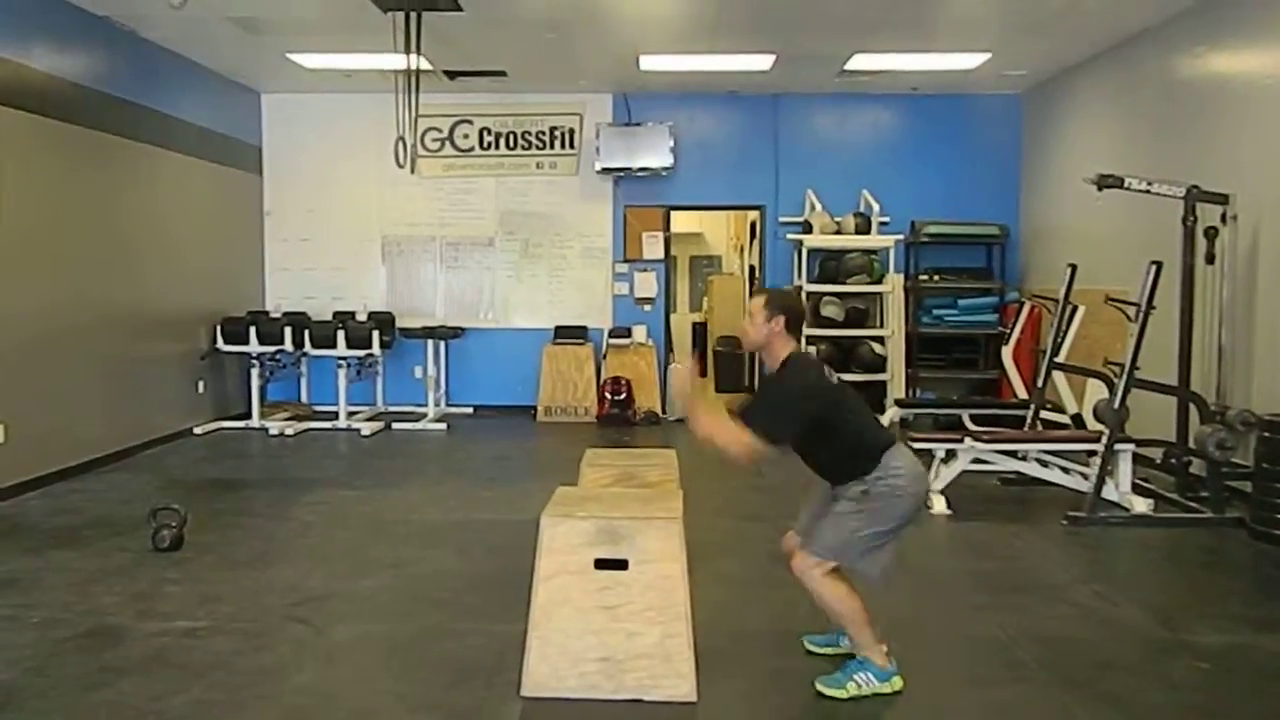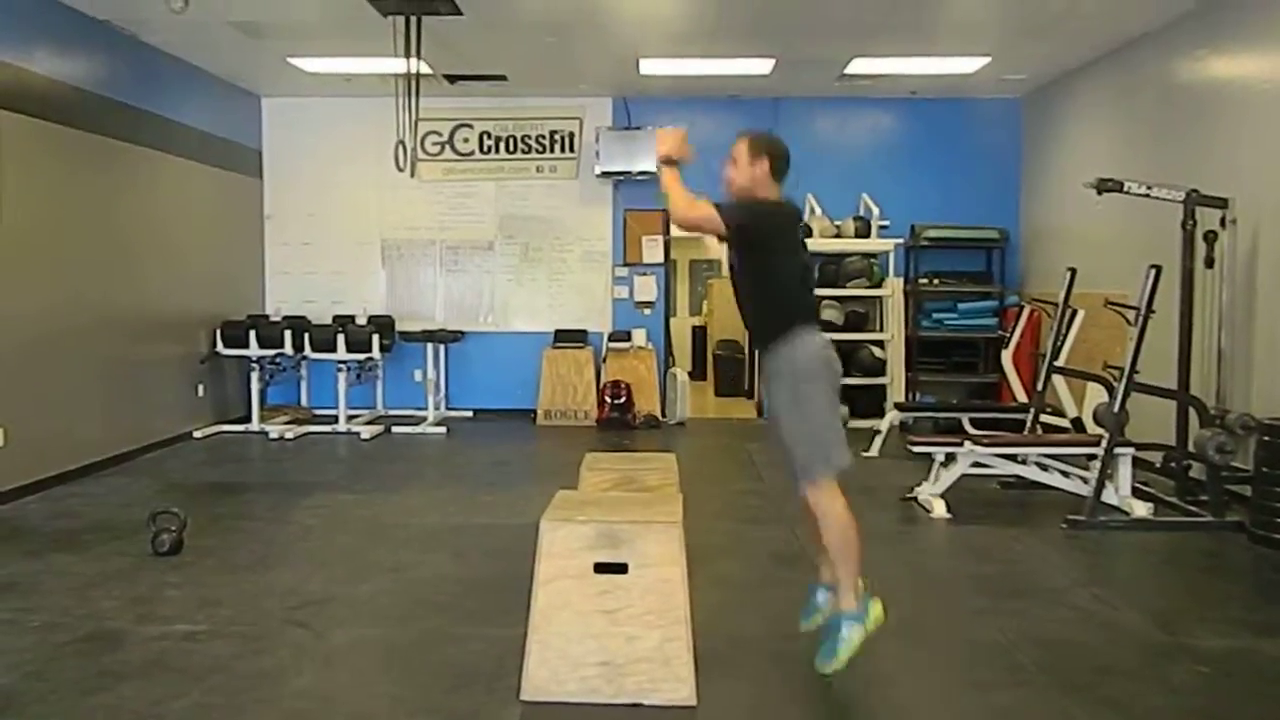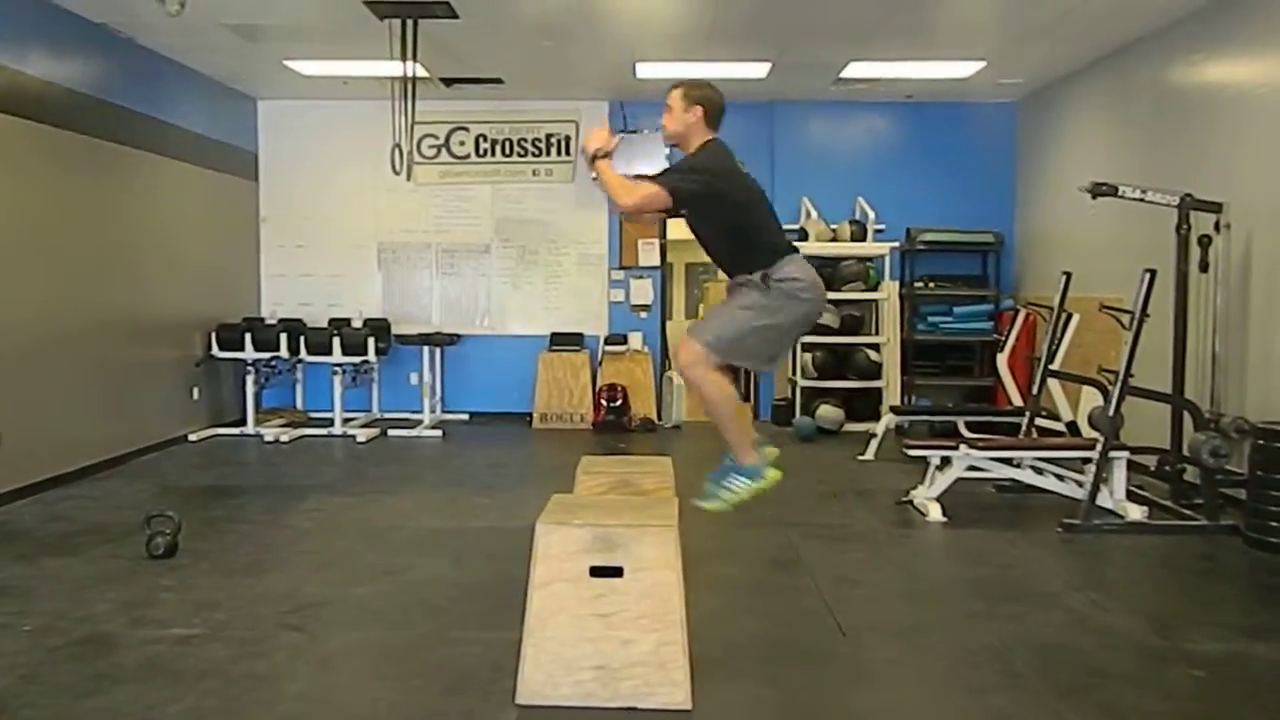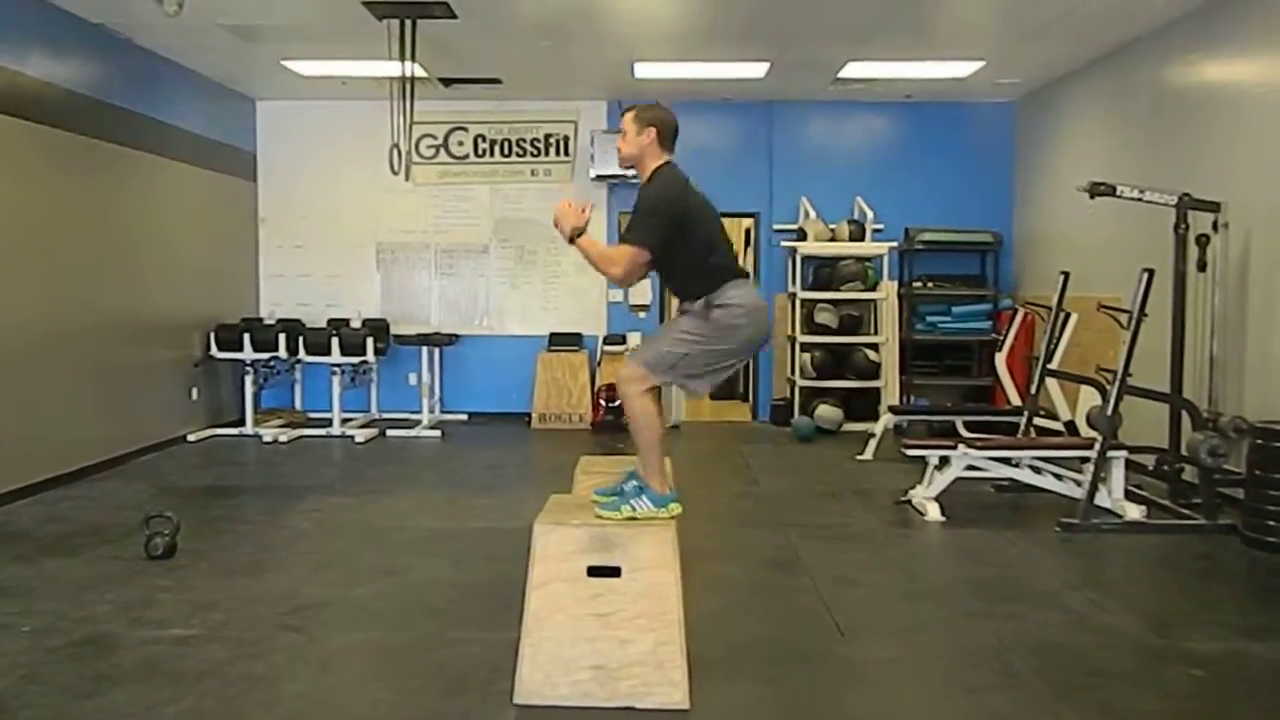
dt=0.2s
person 1, frame 1
left shoulder: (792, 385)
right shoulder: (789, 376)
left elbow: (742, 446)
right elbow: (748, 428)
left wrist: (690, 399)
right wrist: (700, 409)
left hip: (891, 481)
right hip: (870, 474)
left knee: (809, 564)
right knee: (797, 545)
left ankle: (877, 665)
right ankle: (855, 635)
person 1, frame 2
left shoulder: (768, 218)
right shoulder: (763, 219)
left elbow: (687, 215)
right elbow: (700, 215)
left wrist: (668, 163)
right wrist: (675, 161)
left hip: (797, 359)
right hip: (787, 358)
left knee: (818, 486)
right knee: (811, 483)
left ankle: (852, 606)
right ankle: (834, 587)
person 1, frame 3
left shoulder: (704, 168)
right shoulder: (708, 163)
left elbow: (631, 202)
right elbow: (648, 200)
left wrist: (598, 159)
right wrist: (605, 159)
left hip: (784, 285)
right hip: (769, 282)
left knee: (690, 355)
right knee: (700, 356)
left ankle: (748, 462)
right ankle: (747, 450)
person 1, frame 4
left shoulder: (661, 195)
right shoulder: (666, 189)
left elbow: (620, 270)
right elbow: (633, 270)
left wrist: (575, 234)
right wrist: (585, 234)
left hip: (731, 311)
right hip: (721, 306)
left knee: (632, 377)
right knee: (637, 373)
left ankle: (659, 493)
right ankle: (649, 479)
